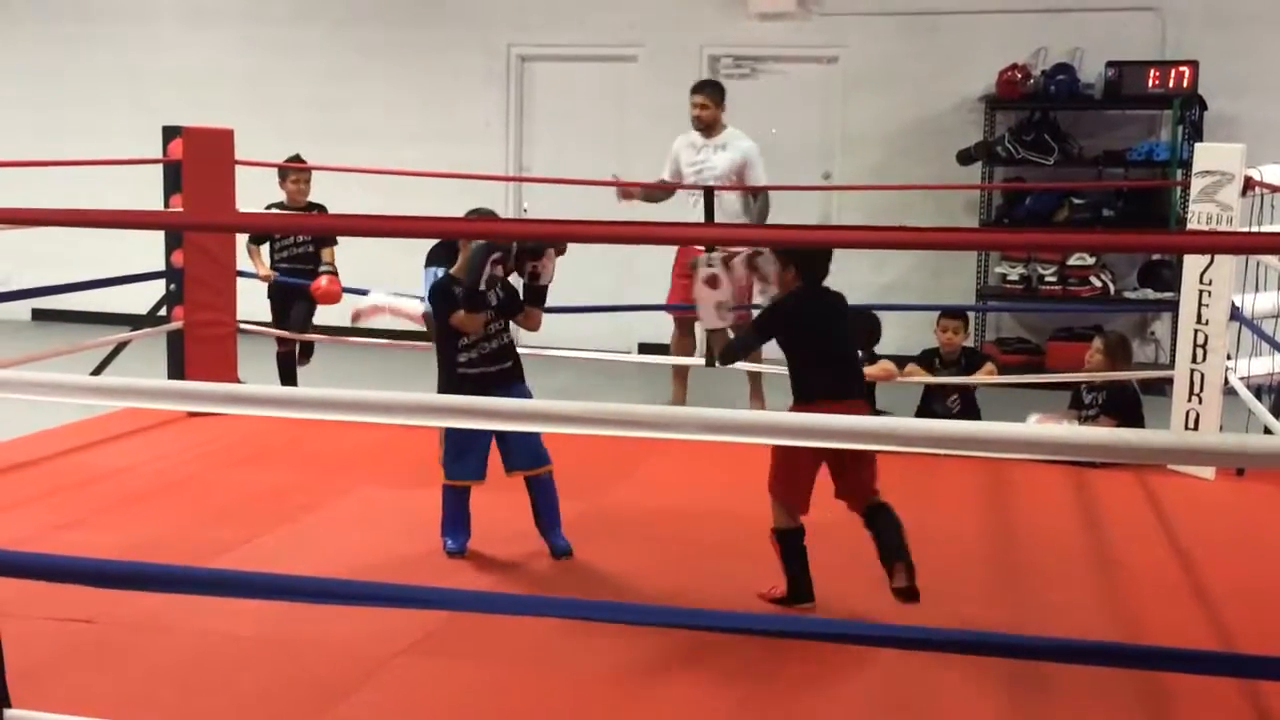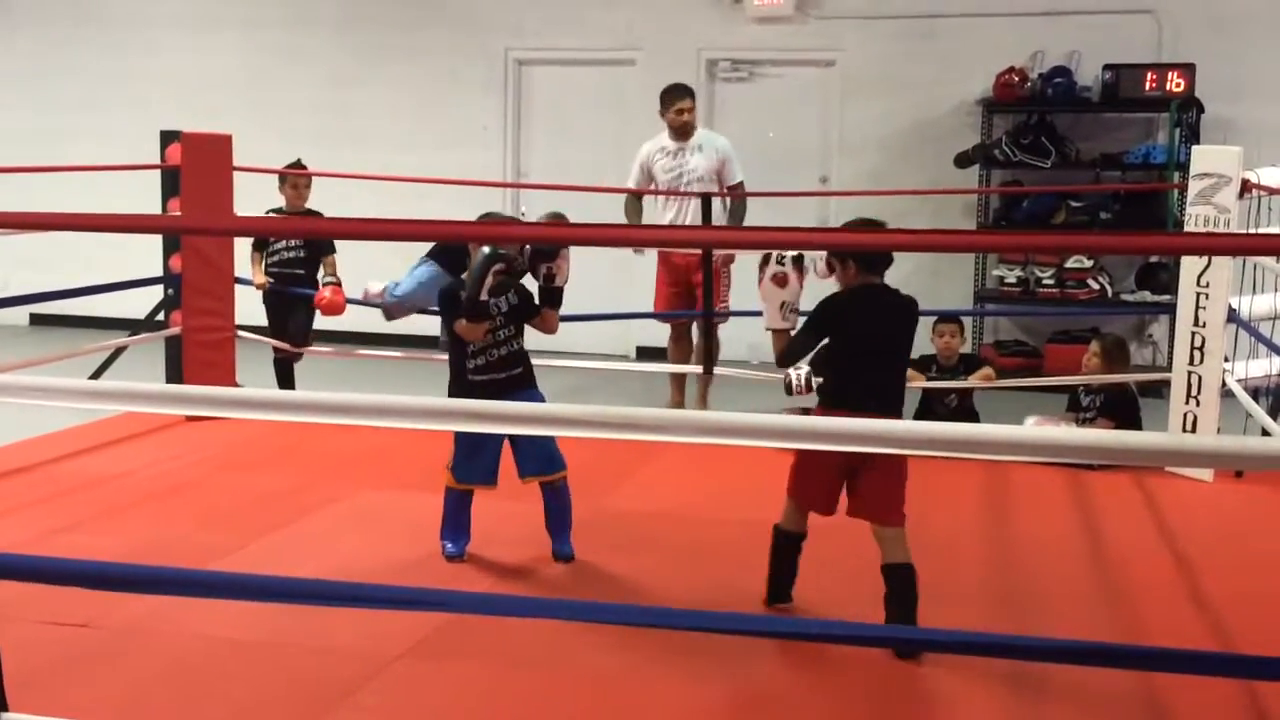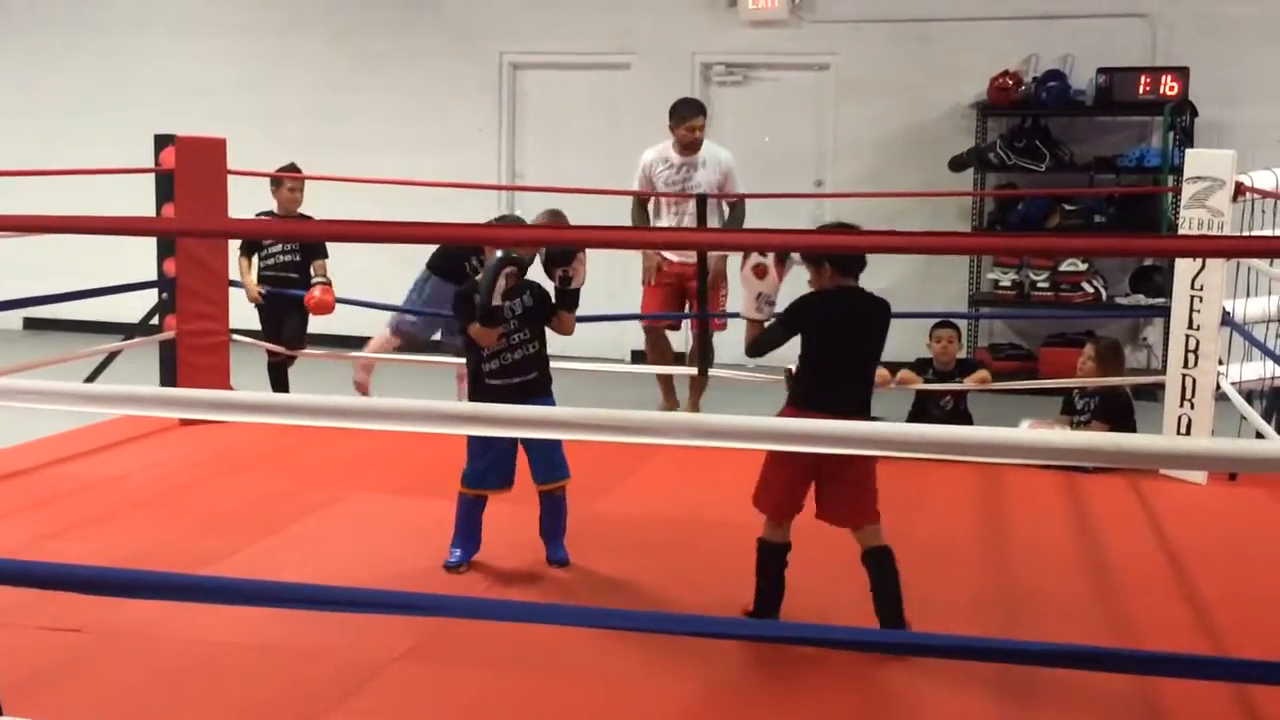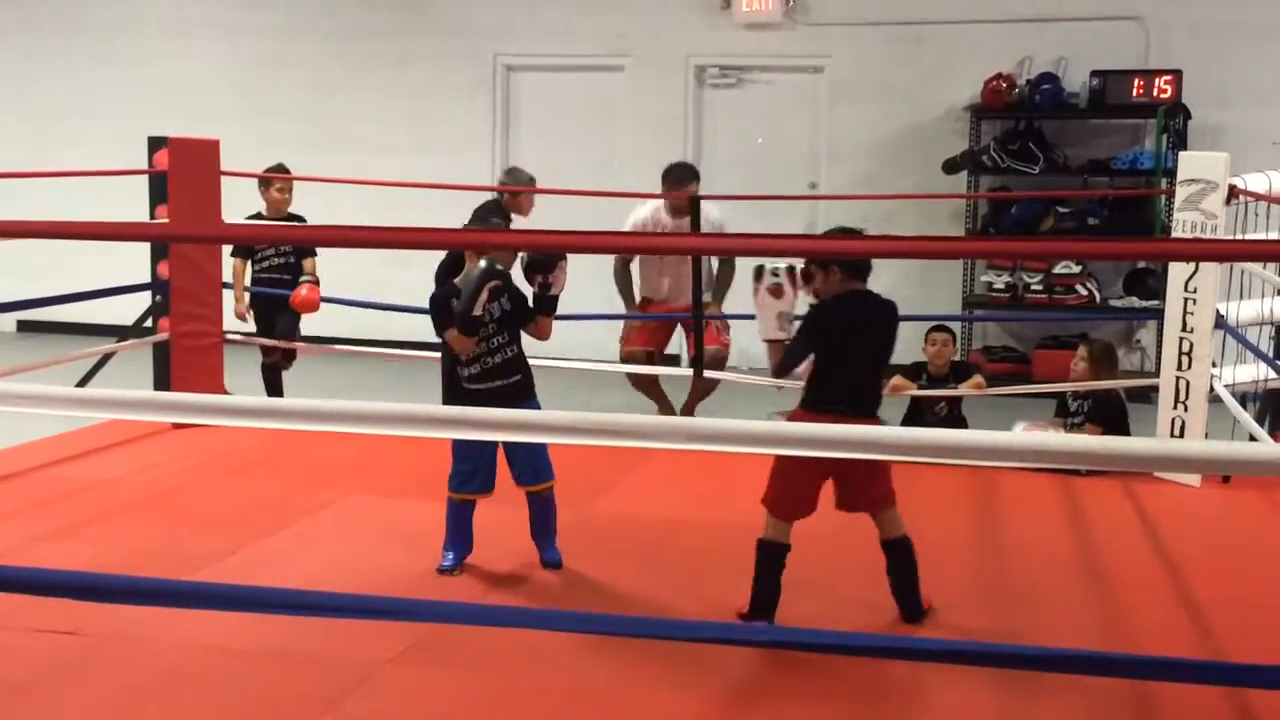
dt=0.4s
person 1, frame 1
left shoulder: (782, 310)
right shoulder: (836, 302)
left elbow: (726, 356)
left hip: (813, 413)
right hip: (854, 410)
left knee: (784, 500)
right knee: (866, 496)
left ankle: (797, 590)
right ankle: (901, 573)
person 1, frame 2
left shoulder: (835, 306)
right shoulder: (907, 309)
left elbow: (784, 357)
left wrist: (778, 308)
left hip: (835, 421)
right hip: (885, 426)
left knee: (796, 504)
right knee: (889, 528)
left ankle: (778, 591)
right ankle: (904, 631)
person 1, frame 3
left shoulder: (811, 307)
right shoulder: (880, 311)
left elbow: (754, 347)
left wrist: (757, 298)
left hip: (801, 423)
left knee: (777, 518)
right knee: (866, 526)
left ankle: (765, 610)
right ankle: (893, 624)
person 1, frame 4
left shoulder: (824, 313)
right shoulder: (887, 312)
left elbow: (781, 368)
left wrist: (772, 318)
left hip: (814, 423)
right hip: (863, 426)
left knee: (780, 515)
right knee: (886, 512)
left ankle: (760, 611)
right ankle: (912, 605)
person 2, frame 1
left shoulder: (501, 286)
right shoulder: (443, 289)
left elbow: (531, 323)
right elbow: (471, 325)
left wrist: (538, 284)
right wrist: (478, 284)
left hip: (509, 386)
right hip: (464, 393)
left knee: (535, 459)
right knee: (460, 467)
left ankle: (553, 532)
right ankle: (455, 534)
person 2, frame 2
left shoulder: (515, 290)
right shoulder: (452, 294)
left elbow: (549, 325)
right elbow: (472, 332)
left wrist: (553, 287)
right wrist: (480, 293)
left hip: (521, 391)
right hip: (475, 398)
left knee: (550, 465)
right knee: (465, 471)
left ankle: (561, 538)
right ankle: (453, 538)
person 2, frame 3
left shoulder: (532, 291)
right shoulder: (467, 296)
left elbow: (565, 327)
right elbow: (486, 337)
left wrist: (569, 288)
right wrist: (493, 296)
left hip: (535, 397)
right hip: (489, 402)
left knee: (553, 473)
right knee: (477, 477)
left ankle: (554, 543)
right ankle: (462, 546)
person 2, frame 4
left shoulder: (509, 293)
right shoulder: (444, 299)
left elbow: (540, 332)
right elbow: (462, 345)
left wrist: (548, 293)
right wrist: (475, 304)
left hip: (518, 397)
right hip: (470, 404)
left knee: (539, 475)
right knee: (464, 481)
left ankle: (547, 544)
right ankle: (455, 549)
person 3, frame 1
left shoulder: (743, 147)
right shoulder: (682, 145)
left elbow: (761, 198)
right elbow: (667, 186)
right wrist: (636, 194)
right hip: (691, 247)
left knee: (740, 323)
right knee: (682, 320)
left ankle: (756, 396)
right ankle: (678, 396)
person 3, frame 2
left shoulder: (718, 146)
right shoulder: (650, 152)
left elbow: (738, 194)
right elbow: (635, 195)
right wrist: (635, 226)
left hip: (712, 251)
right hip: (671, 253)
left knee: (708, 326)
right knee: (677, 326)
left ankle: (702, 400)
right ankle: (676, 399)
person 3, frame 3
left shoulder: (722, 160)
right shoulder: (652, 160)
left elbow: (736, 208)
right elbow: (639, 206)
left wrist: (722, 254)
right wrist: (647, 251)
left hip: (707, 262)
right hip: (665, 261)
left knee: (702, 335)
right knee: (652, 329)
left ankle: (693, 405)
right ankle: (668, 399)
person 3, frame 4
left shoulder: (712, 219)
right shoulder: (643, 218)
left elbow: (727, 261)
right elbow: (622, 262)
left wrist: (716, 303)
right wrist: (631, 308)
left hip: (700, 304)
right hip: (655, 302)
left knee: (716, 355)
right knee: (631, 356)
left ankle: (688, 409)
right ankle: (665, 407)
person 4, frame 1
left shoulder: (318, 212)
right shoulder: (272, 212)
left elbow: (327, 246)
right elbow: (252, 243)
left wrist: (328, 272)
right wrist: (260, 266)
left hip: (309, 283)
right hip: (280, 284)
left knee: (298, 327)
right knee: (284, 343)
left ankle: (306, 349)
person 4, frame 2
left shoulder: (315, 220)
right shoulder: (271, 217)
left elbow: (327, 256)
right elbow: (257, 249)
left wrist: (331, 283)
right wrist: (257, 273)
left hip: (304, 291)
right hip: (275, 291)
left knee: (297, 339)
right knee: (281, 349)
left ankle: (301, 345)
person 4, frame 3
right shoulder: (261, 221)
left elbow: (318, 260)
right elbow: (244, 255)
left wrist: (321, 284)
right wrist: (248, 283)
left hip: (298, 295)
right hip: (268, 296)
left knee: (292, 344)
right knee: (275, 354)
left ankle: (294, 349)
person 4, frame 4
left shoulder: (298, 223)
right shoulder: (251, 224)
left elbow: (308, 258)
right elbow: (240, 262)
left wrist: (309, 282)
right wrist: (239, 299)
left hip: (291, 295)
right hip: (262, 297)
left knee: (285, 338)
right knee: (269, 354)
left ankle: (288, 352)
